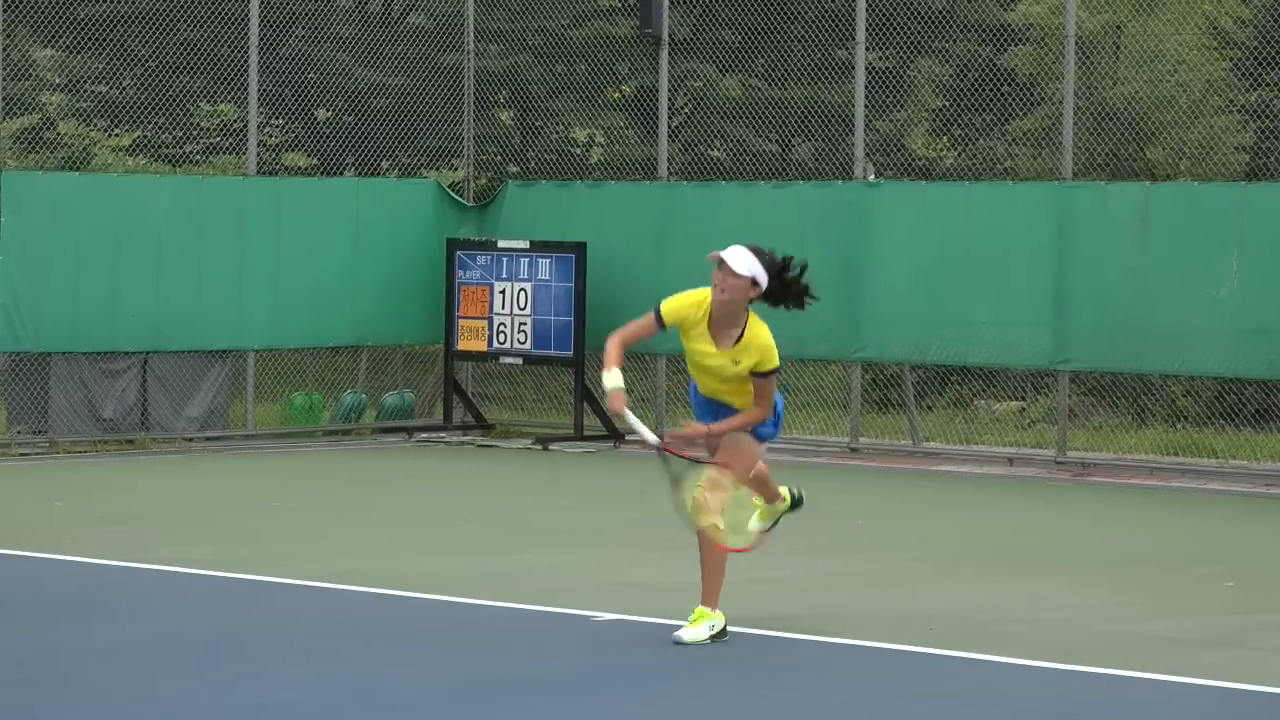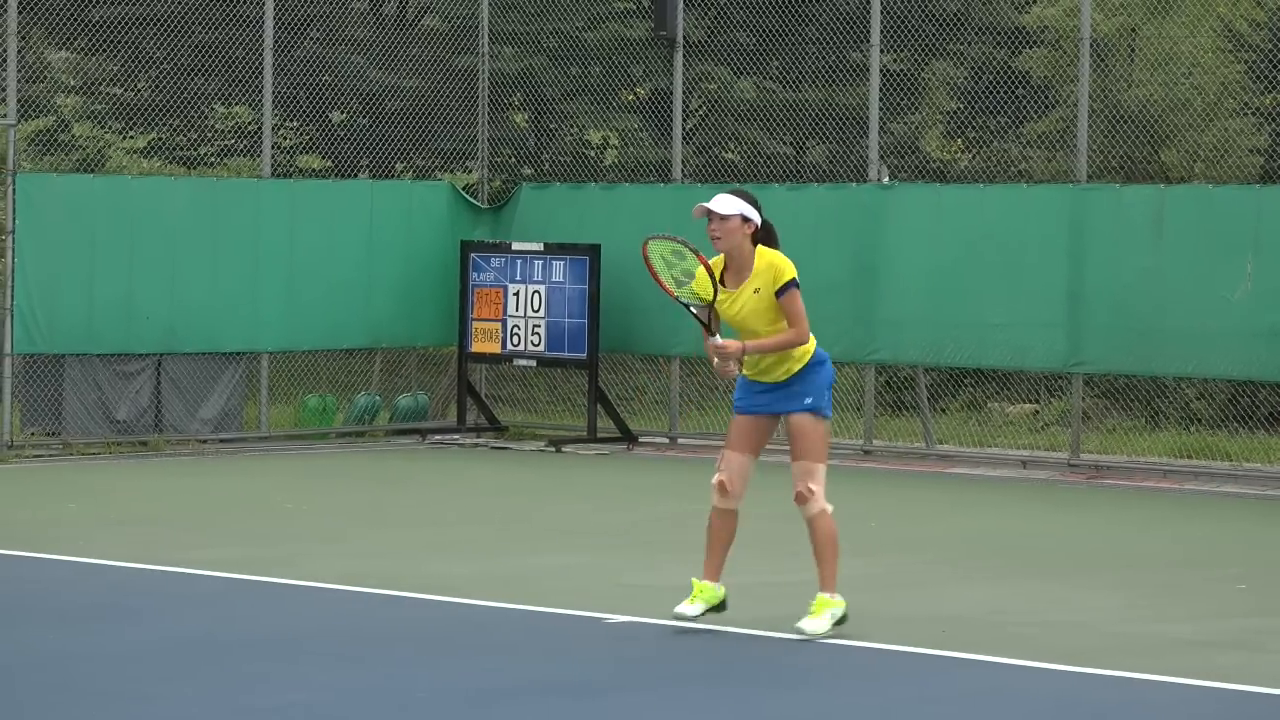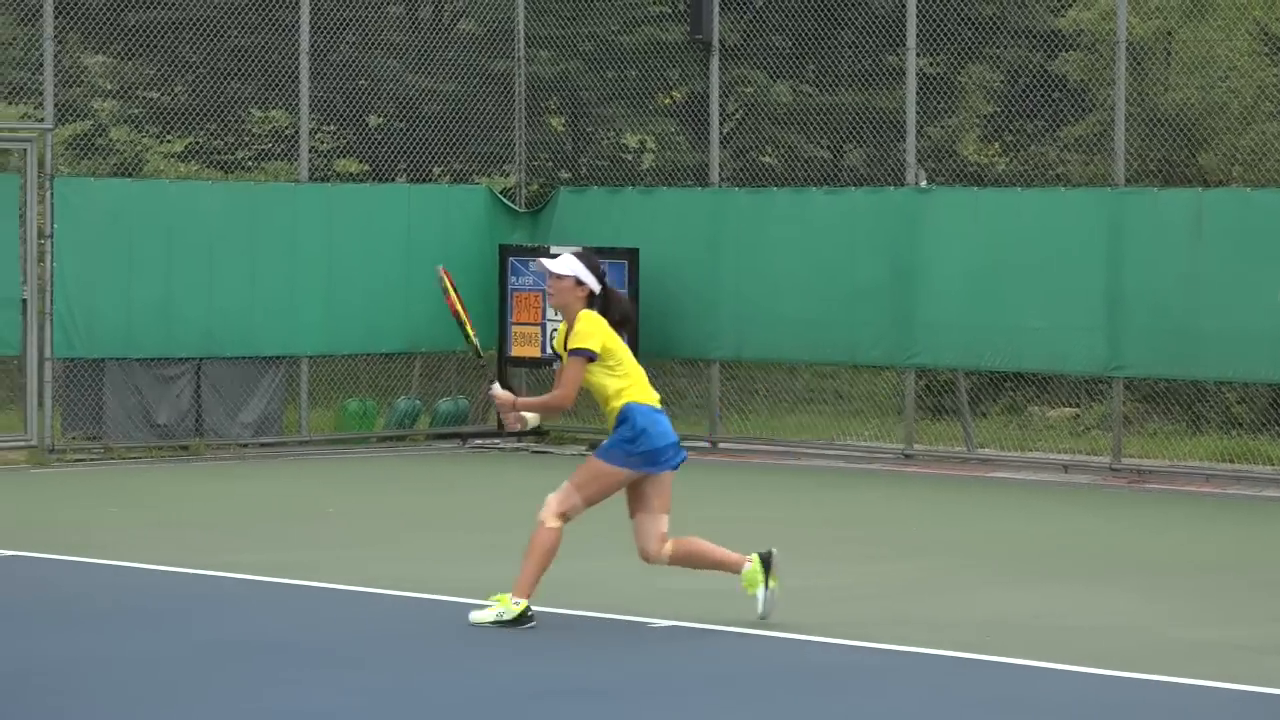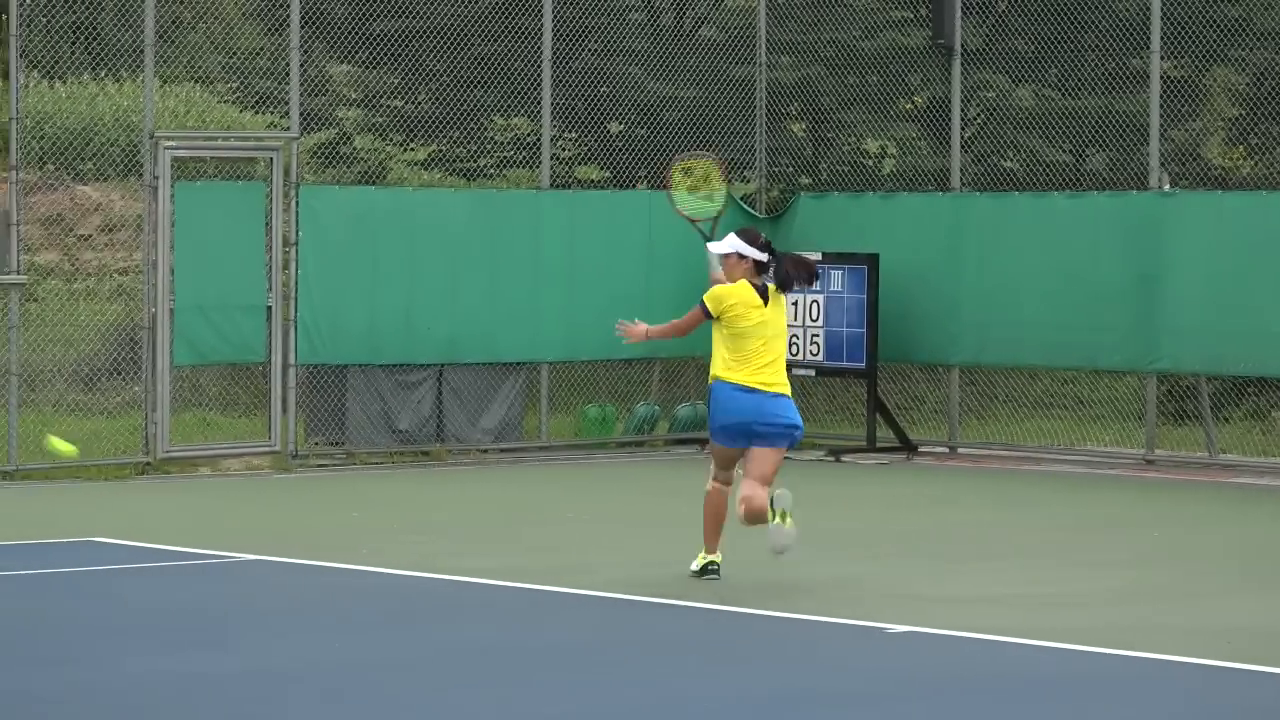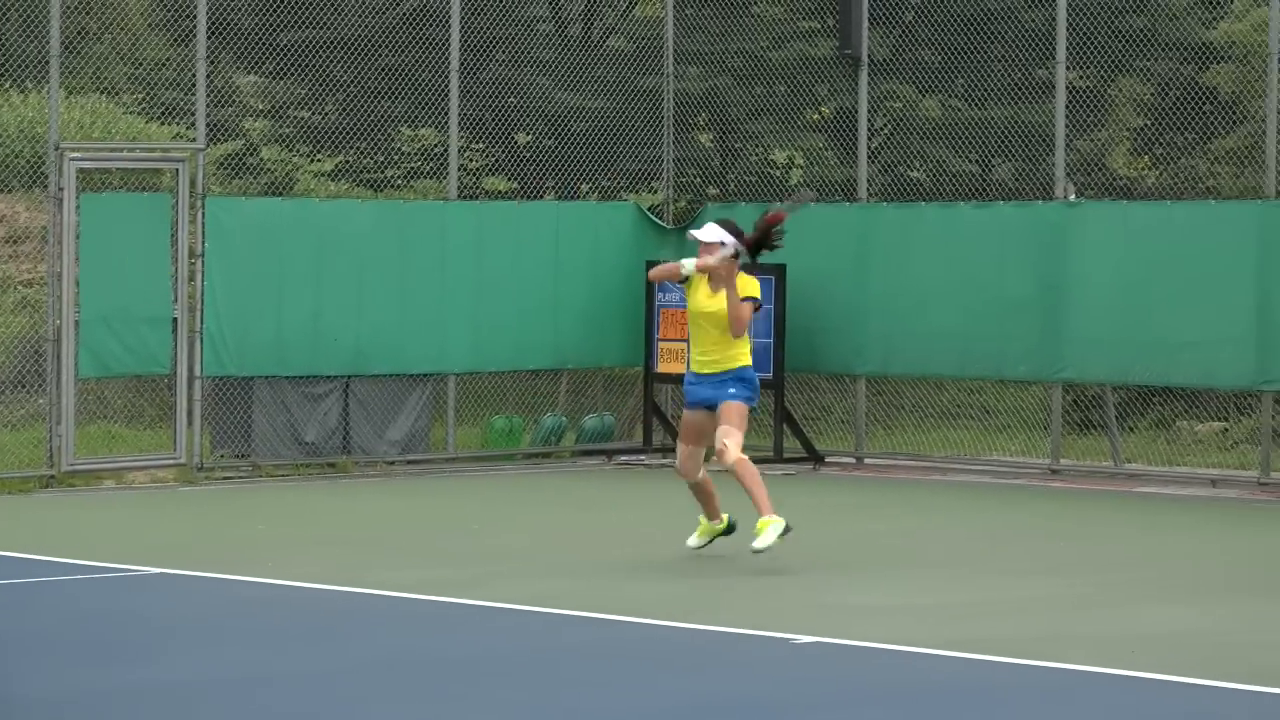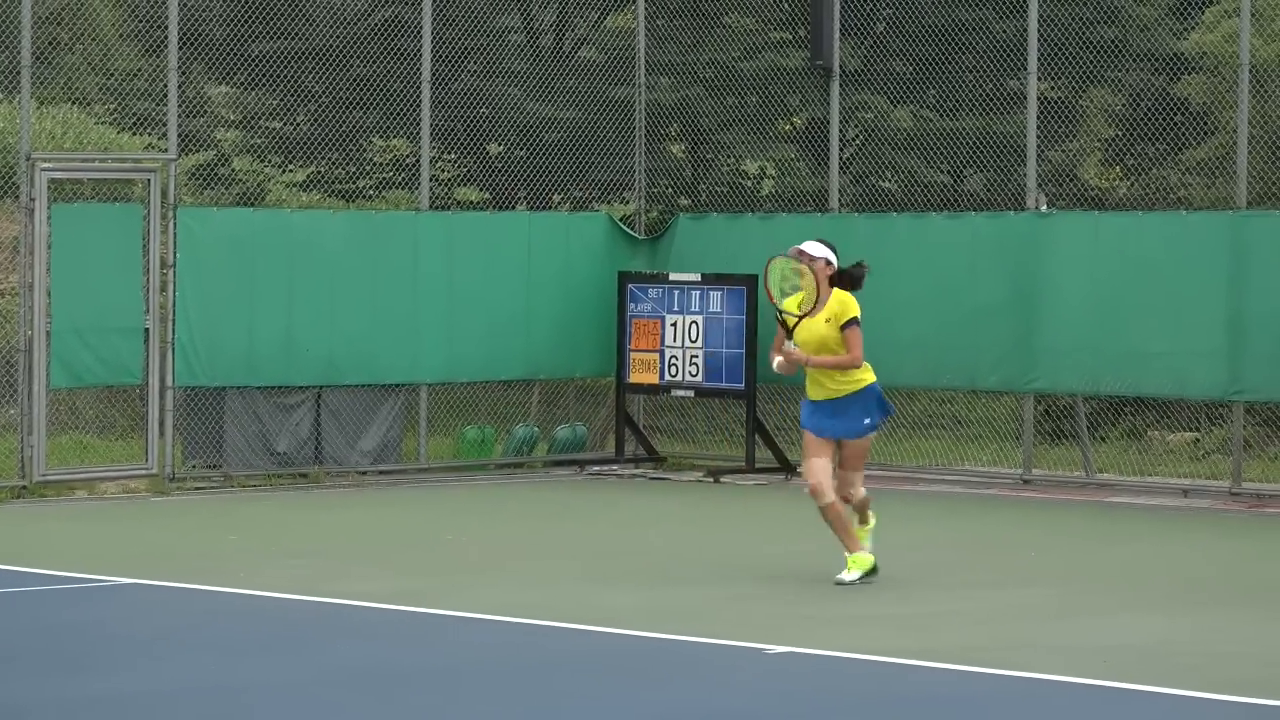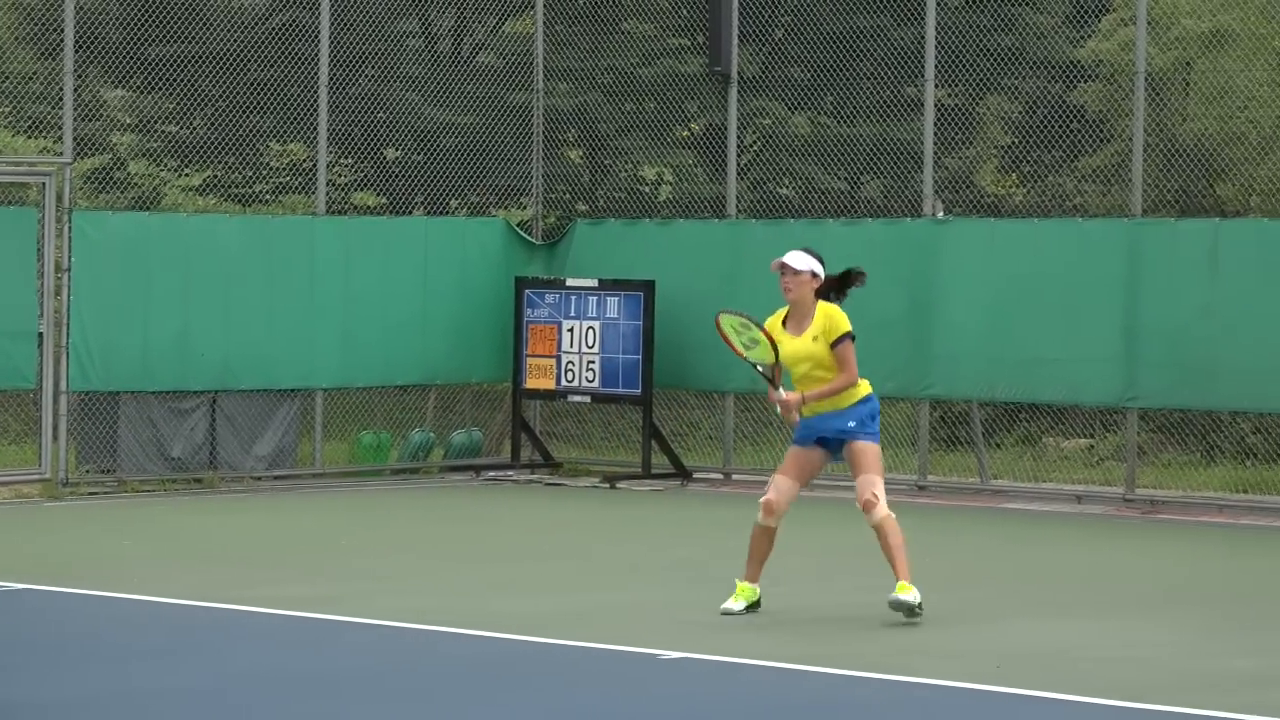
dt=0.7s
person 1, frame 1
left shoulder: (761, 342)
right shoulder: (689, 305)
left elbow: (757, 412)
right elbow: (617, 340)
left wrist: (706, 431)
right wrist: (613, 384)
left hip: (746, 417)
right hip: (708, 400)
right knee: (736, 468)
left ankle: (710, 614)
right ankle: (779, 499)
person 1, frame 2
left shoulder: (776, 265)
right shoulder: (711, 273)
left elbow: (800, 333)
right elbow: (708, 334)
left wrist: (744, 348)
right wrist: (726, 356)
left hip: (803, 378)
right hip: (754, 385)
left knee: (808, 493)
right knee: (726, 486)
left ankle: (829, 598)
right ankle: (710, 590)
person 1, frame 3
left shoulder: (587, 326)
right shoulder: (568, 331)
left elbow: (564, 399)
right elbow: (561, 395)
left wrist: (514, 402)
right wrist: (524, 414)
left hip: (639, 429)
right hip: (650, 432)
left knee: (553, 511)
right knee: (654, 548)
left ankle: (517, 603)
right ankle: (752, 567)
person 1, frame 4
left shoulder: (722, 294)
right shoulder: (779, 294)
left elbow: (679, 328)
left wrist: (645, 332)
left hip: (732, 401)
right hip: (777, 408)
left knee: (720, 479)
right knee: (749, 506)
left ankle: (710, 556)
right ankle: (774, 505)
person 1, frame 5
left shoulder: (748, 285)
right shoulder: (695, 273)
left elbow: (738, 330)
right elbow: (654, 276)
left wrist: (730, 285)
right wrist: (690, 265)
left hip: (734, 377)
right hip: (699, 379)
left knee: (727, 450)
right knee: (686, 466)
left ankle: (772, 520)
right ankle: (716, 521)
person 1, frame 6
left shoulder: (844, 302)
right shoulder: (789, 306)
left elbow: (855, 359)
right elbow: (776, 353)
left wrist: (808, 359)
right wrist: (780, 361)
left hip: (856, 398)
right hip: (818, 403)
left knee: (847, 490)
right knee: (816, 485)
left ankle: (863, 522)
right ankle: (860, 558)
person 1, frame 7
left shoulder: (831, 316)
right shoulder: (773, 326)
left elbow: (850, 377)
right elbow: (771, 382)
left wrist: (802, 398)
right wrist: (783, 404)
left hip: (854, 411)
right hip: (814, 421)
left knee: (870, 499)
right knee: (771, 503)
left ankle: (905, 588)
right ankle: (748, 589)
